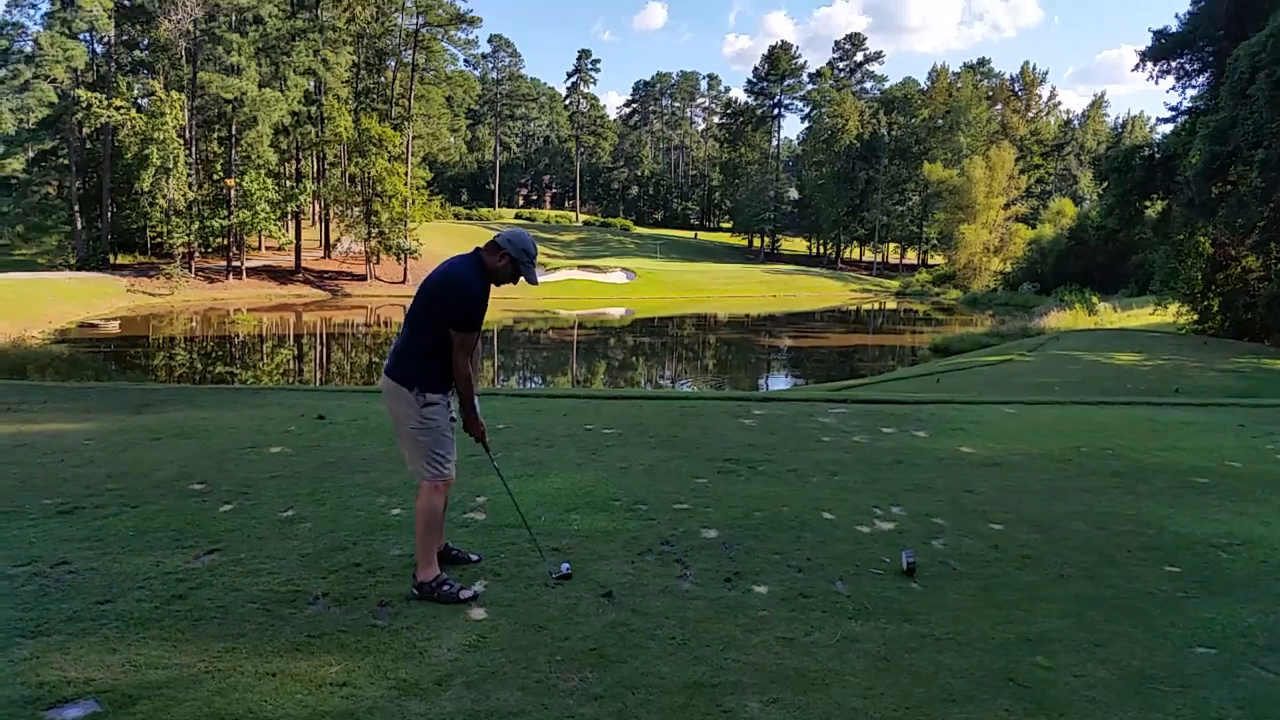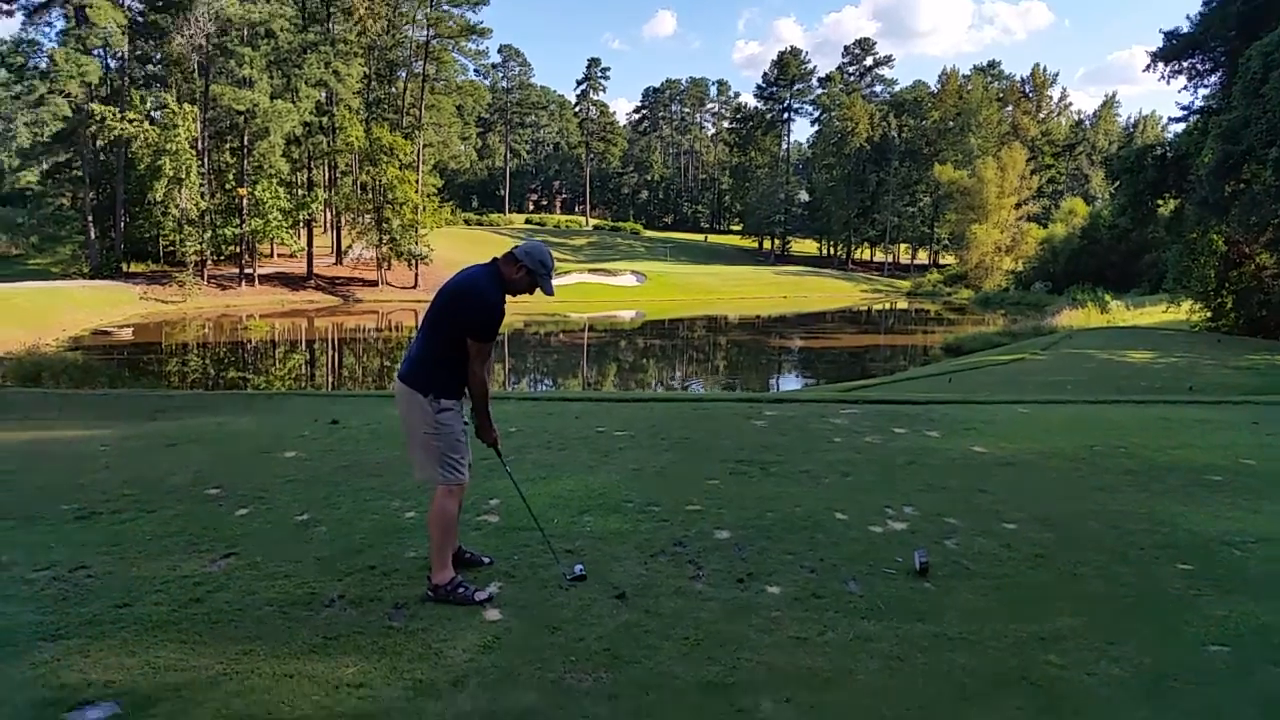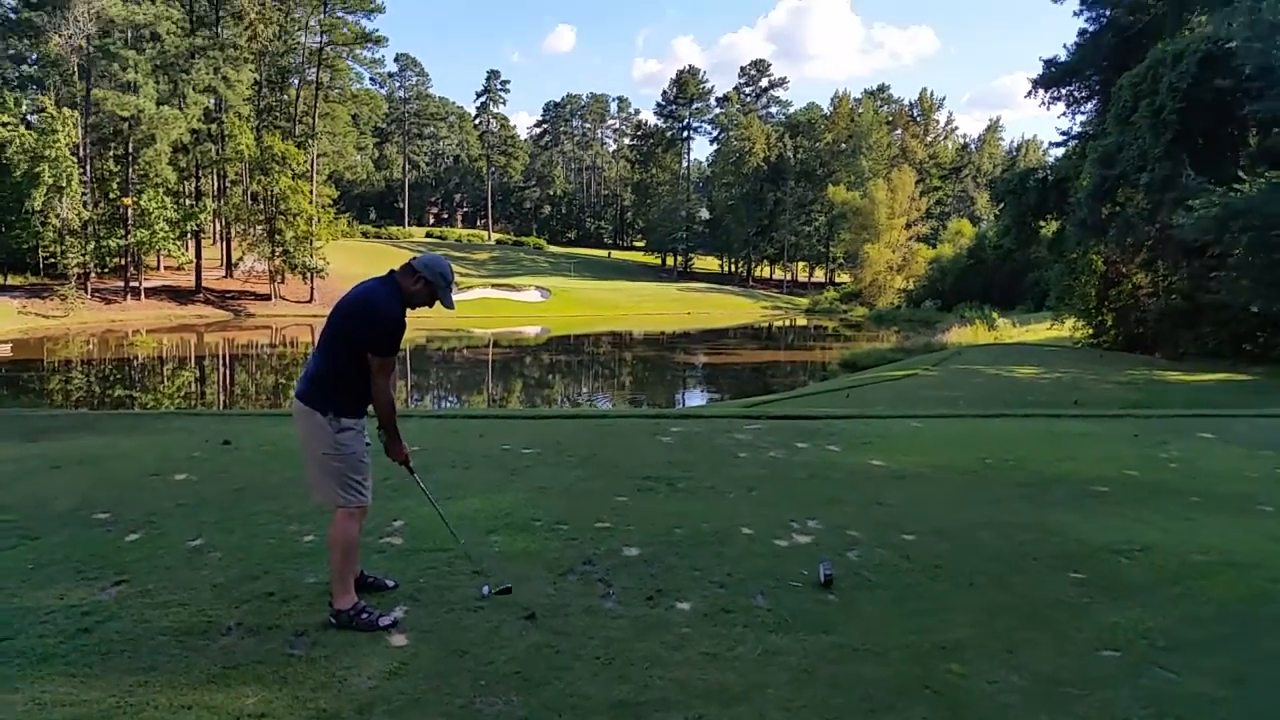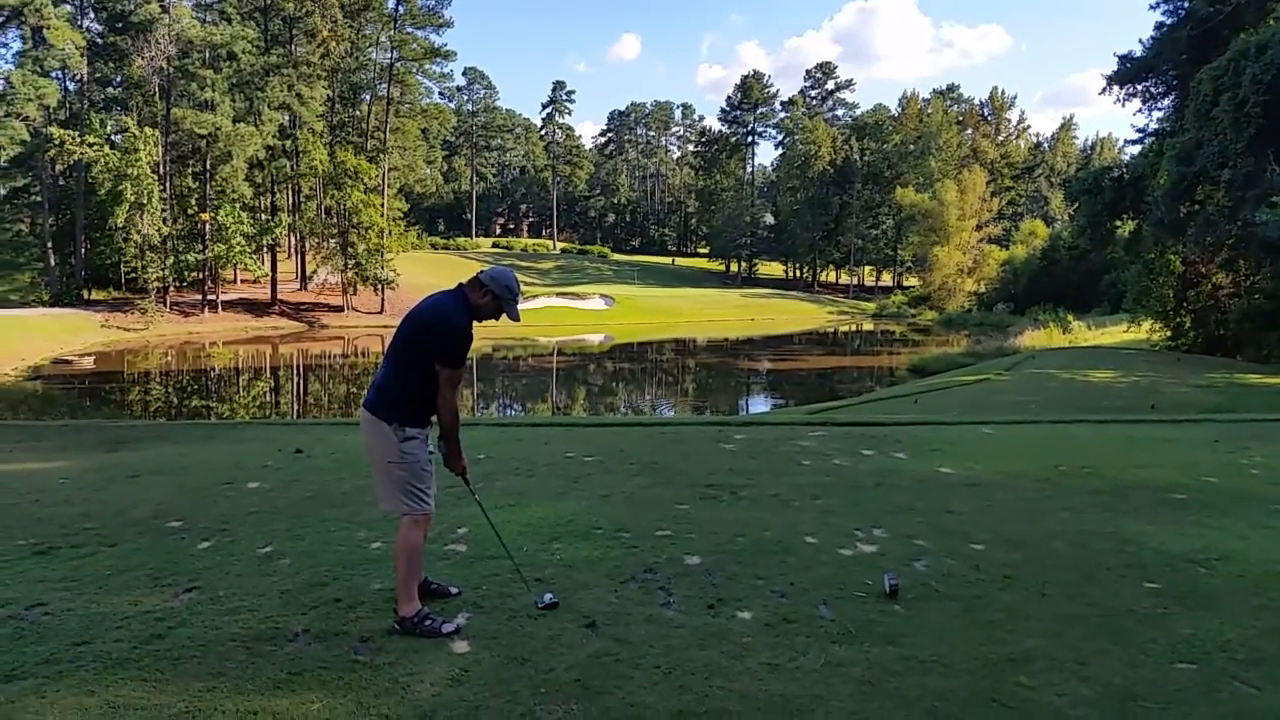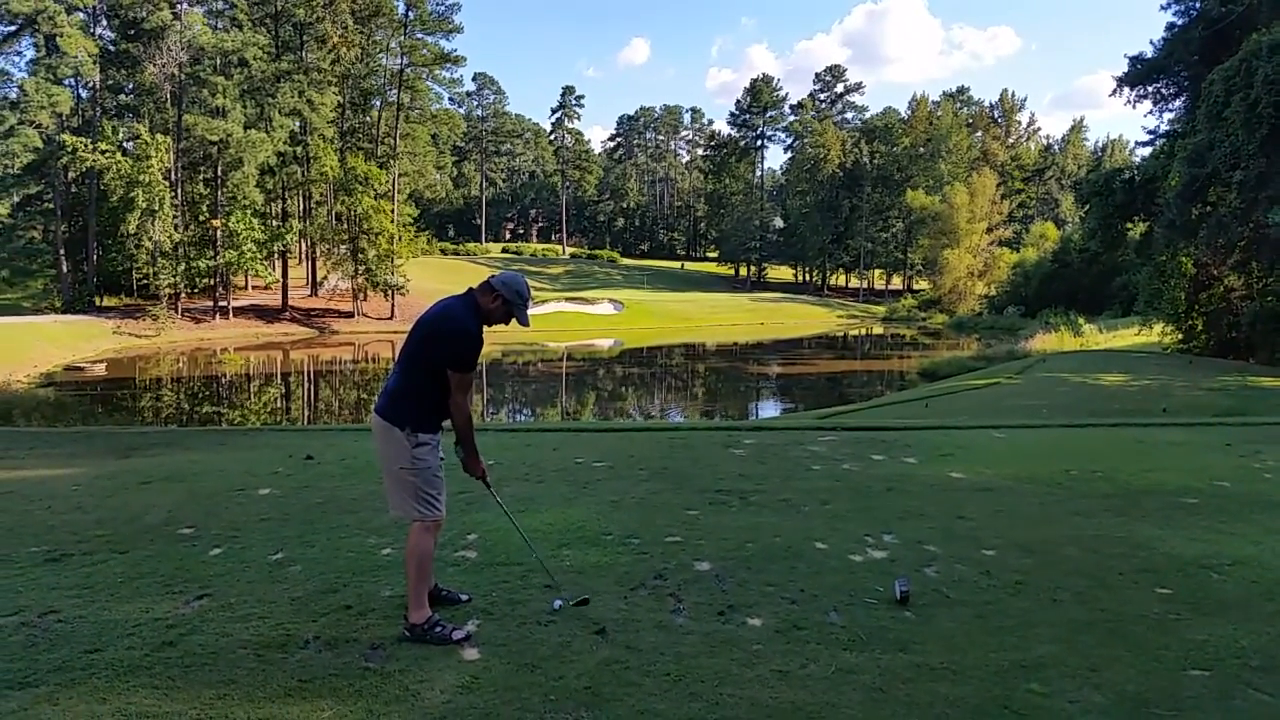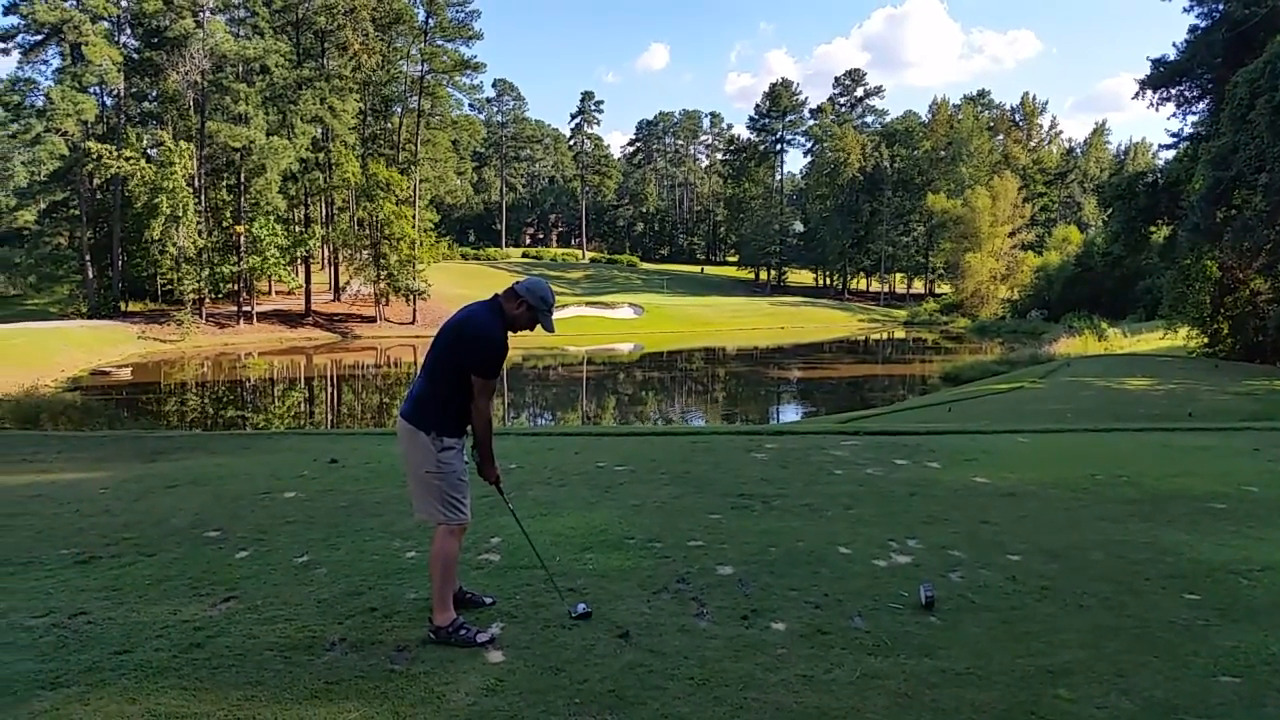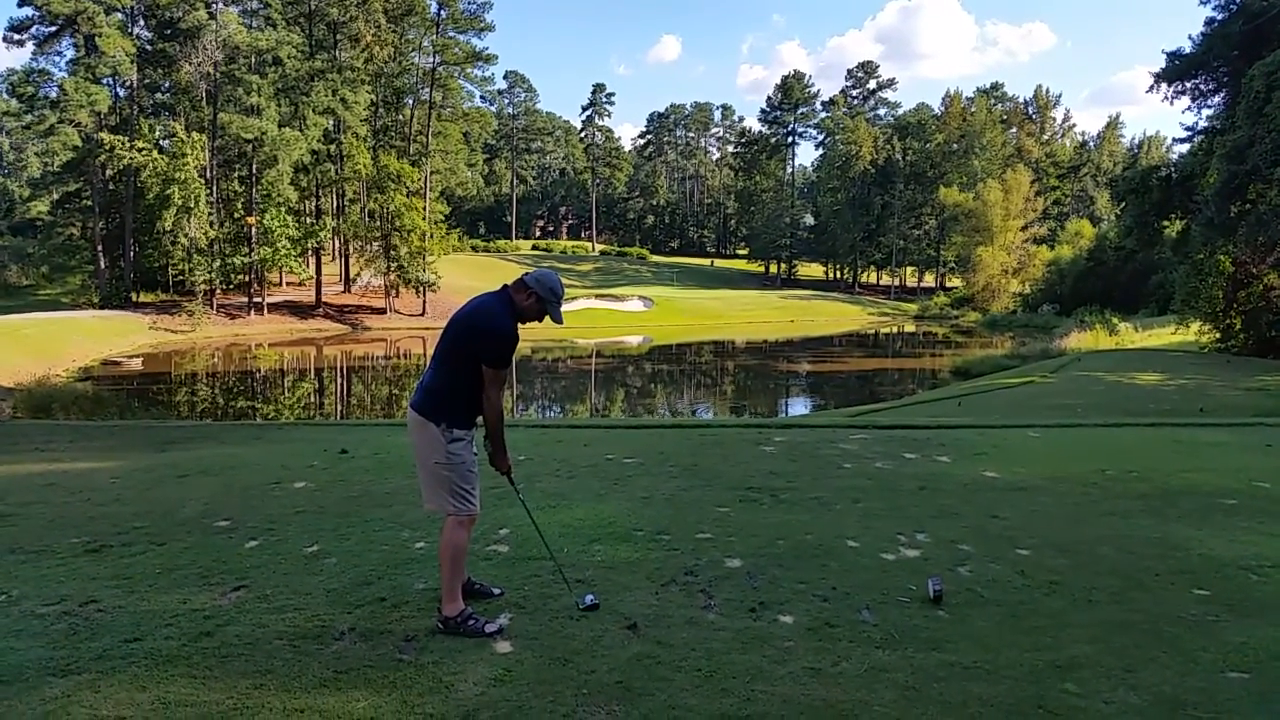
dt=0.7s
person 1, frame 1
left shoulder: (468, 272)
right shoulder: (467, 285)
left elbow: (470, 346)
right elbow: (460, 358)
left wrist: (471, 401)
right wrist: (471, 415)
left hip: (423, 381)
right hip: (415, 387)
left knee: (439, 472)
right knee: (437, 479)
left ankle: (436, 546)
right ankle: (427, 576)
person 1, frame 2
left shoulder: (481, 278)
right shoulder: (486, 296)
left elbow: (477, 360)
right elbow: (475, 367)
left wrist: (481, 412)
right wrist: (484, 422)
left hip: (429, 385)
right hip: (430, 392)
left knee: (453, 476)
right knee: (451, 482)
left ankle: (449, 549)
right ankle: (441, 578)
person 1, frame 3
left shoulder: (379, 293)
right shoulder: (385, 308)
right elbow: (380, 381)
left wrist: (386, 430)
right wrist: (393, 440)
left hip: (333, 404)
right hip: (329, 411)
left knee: (354, 498)
right knee: (352, 505)
left ankle: (351, 574)
right ankle: (344, 603)
person 1, frame 4
left shoulder: (446, 305)
right shoulder: (454, 322)
right elbow: (446, 395)
left wrist: (446, 444)
right wrist: (454, 452)
left hip: (398, 414)
right hip: (395, 421)
left knee: (420, 507)
right knee: (416, 513)
left ankle: (415, 581)
right ankle: (408, 610)
person 1, frame 5
left shoulder: (456, 310)
right shoulder: (464, 327)
right elbow: (458, 399)
left wrist: (463, 446)
right wrist: (471, 455)
left hip: (409, 420)
right hip: (407, 427)
left knee: (428, 513)
right knee: (426, 518)
left ankle: (426, 587)
right ankle: (418, 618)
person 1, frame 6
left shoulder: (481, 314)
right shoulder: (490, 333)
right elbow: (480, 405)
left wrist: (480, 453)
right wrist: (487, 462)
left hip: (431, 424)
right hip: (432, 431)
left knee: (452, 518)
right knee: (451, 523)
left ankle: (450, 590)
right ankle: (443, 620)
person 1, frame 7
left shoulder: (490, 306)
right shoulder: (499, 324)
right elbow: (491, 395)
left wrist: (491, 443)
right wrist: (499, 451)
left hip: (441, 414)
right hip: (442, 422)
left knee: (461, 508)
right knee: (461, 514)
left ankle: (459, 581)
right ankle: (451, 611)
